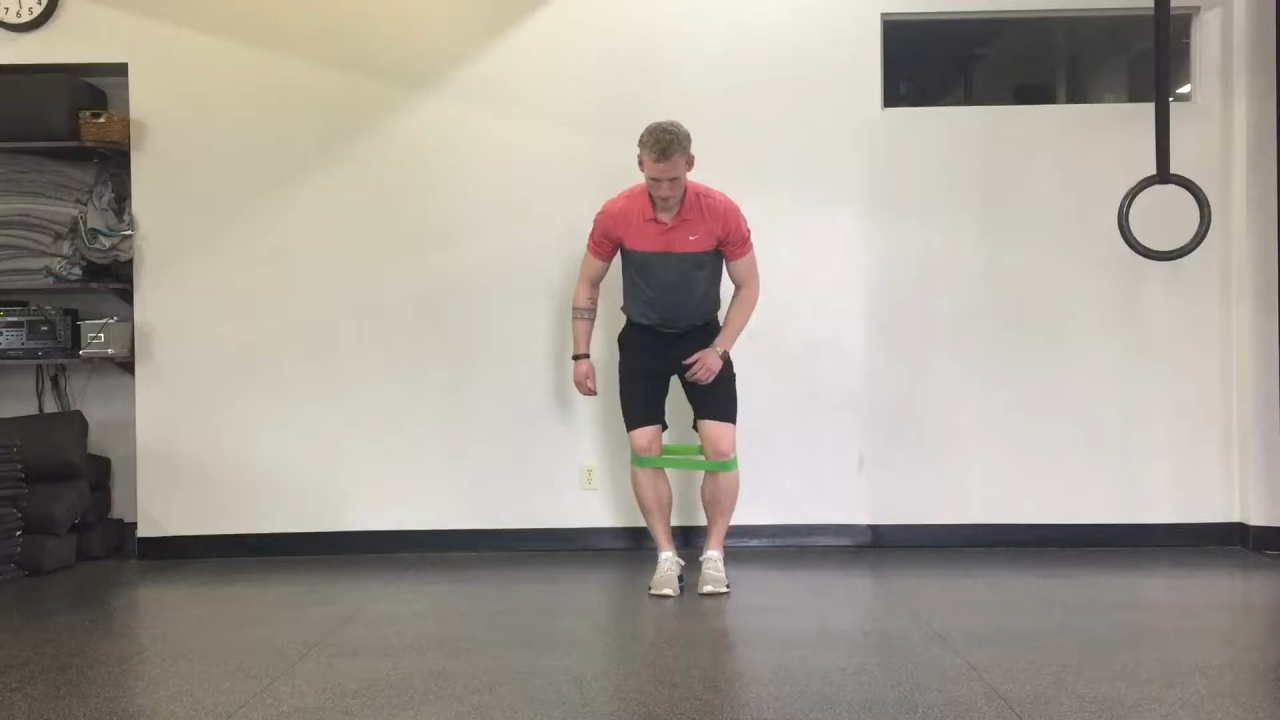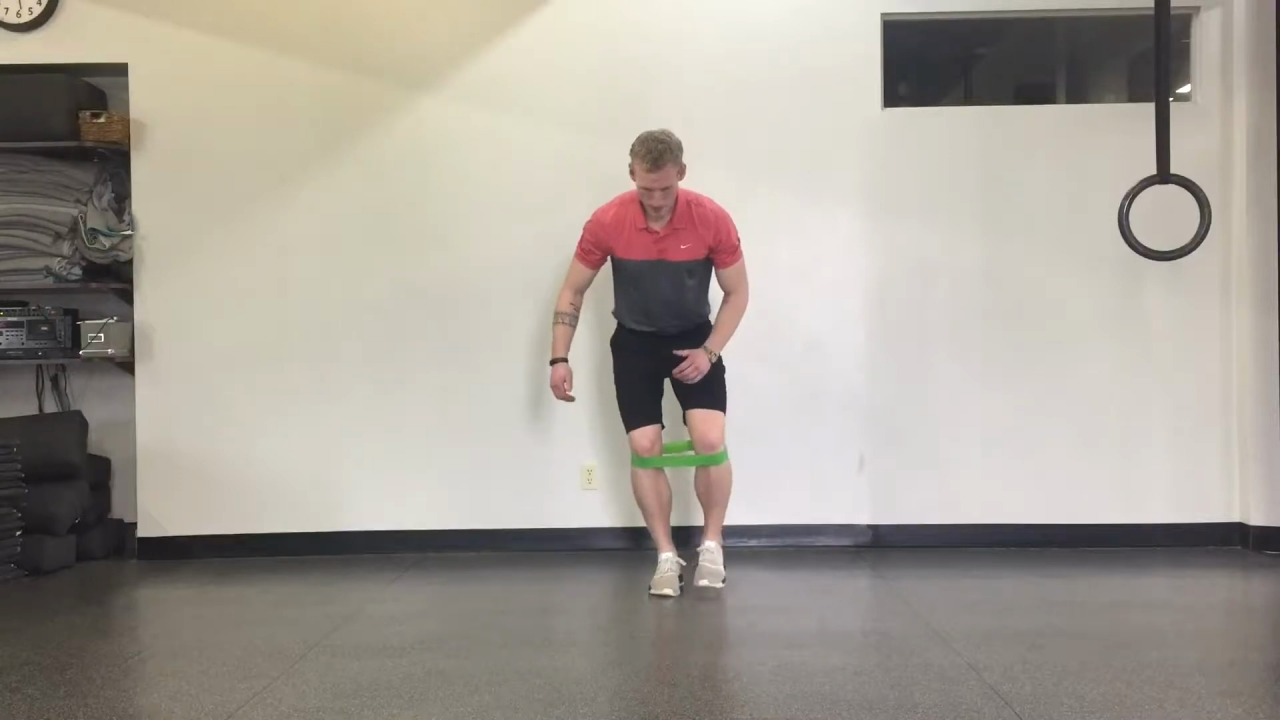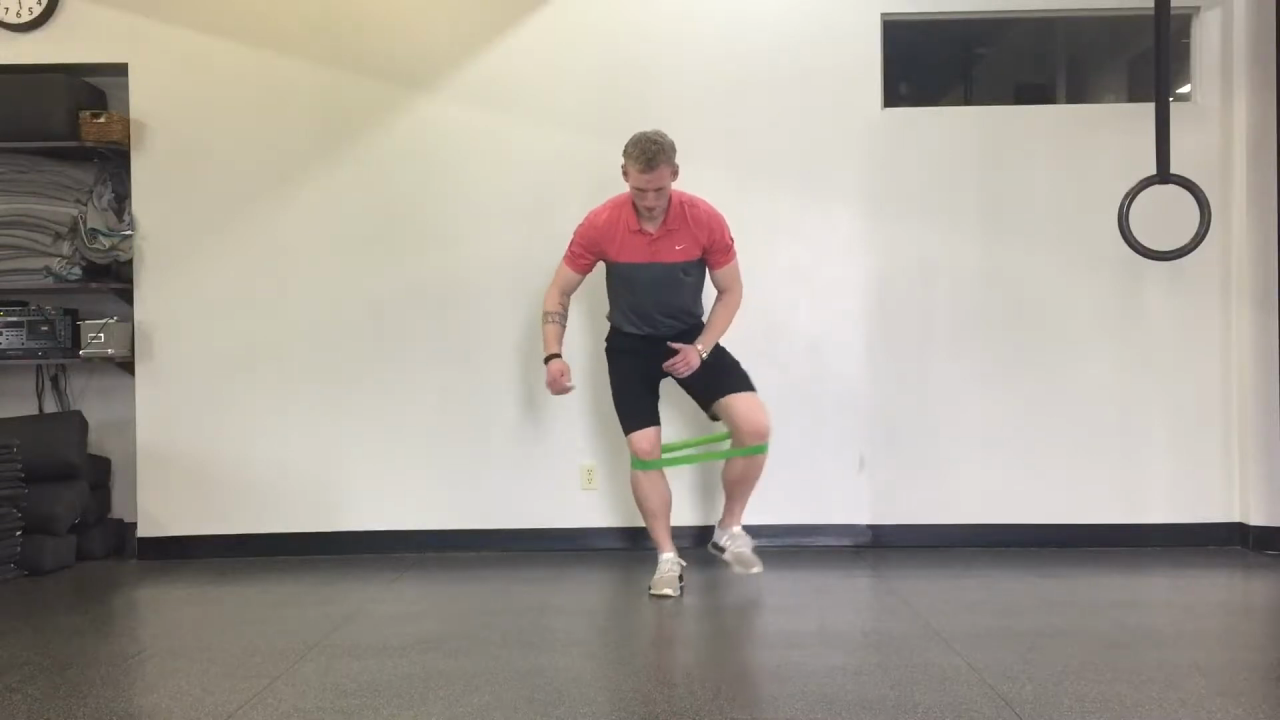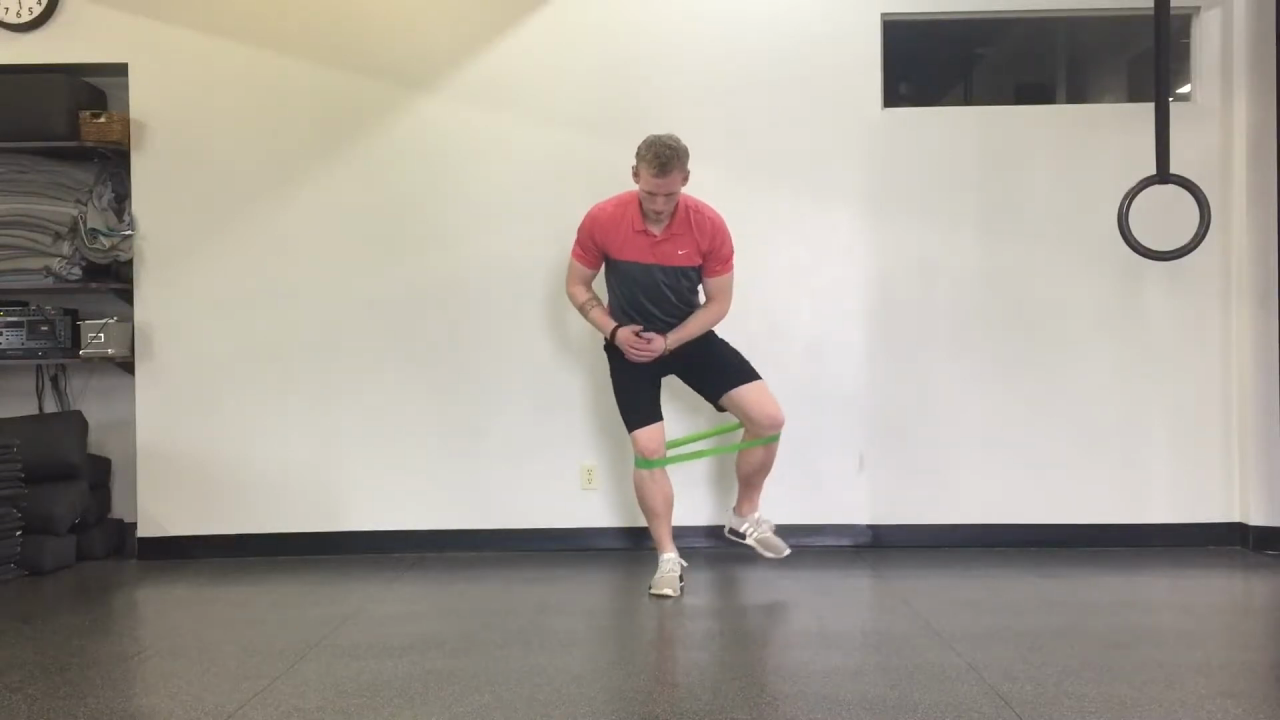
dt=0.7s
person 1, frame 1
left shoulder: (722, 213)
right shoulder: (615, 215)
left elbow: (747, 285)
right elbow: (588, 284)
left wrist: (719, 349)
right wrist: (581, 355)
left hip: (702, 338)
right hip: (642, 340)
left knee: (721, 447)
right knee: (644, 447)
left ankle: (713, 554)
right ankle: (666, 557)
person 1, frame 2
left shoulder: (712, 219)
right shoulder: (606, 222)
left elbow: (737, 293)
right elbow: (573, 290)
left wrist: (708, 351)
right wrist: (560, 358)
left hip: (693, 338)
right hip: (634, 341)
left knee: (710, 440)
right knee: (644, 447)
left ankle: (712, 545)
right ankle: (667, 557)
person 1, frame 3
left shoulder: (704, 220)
right shoulder: (599, 225)
left elbow: (731, 291)
right elbow: (558, 292)
left wrist: (701, 348)
right wrist: (553, 356)
left hip: (689, 339)
right hip: (629, 345)
left knee: (754, 426)
right knee: (644, 451)
left ankle: (730, 529)
right ankle: (667, 558)
person 1, frame 4
left shoulder: (709, 225)
right shoulder: (602, 220)
left elbow: (718, 302)
right elbow: (576, 285)
left wrist: (667, 342)
right wrist: (613, 331)
left hip: (690, 336)
right hip: (630, 342)
left knee: (767, 417)
right knee: (648, 449)
left ankle: (745, 517)
right ankle: (668, 558)
